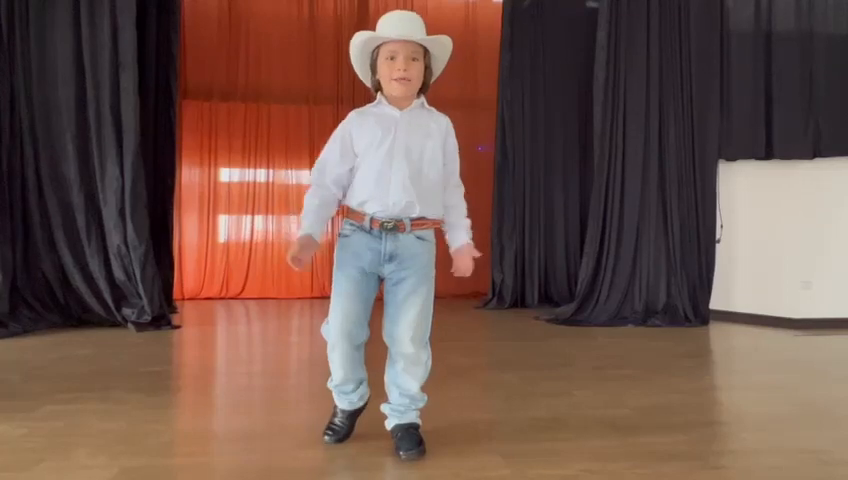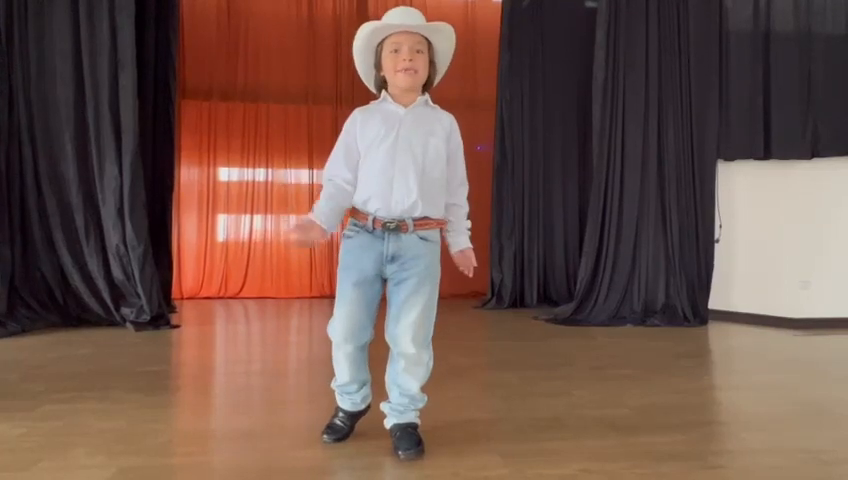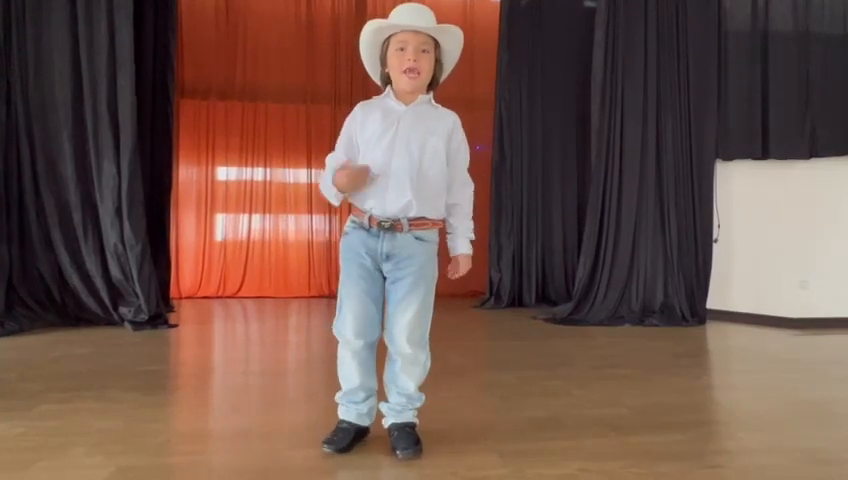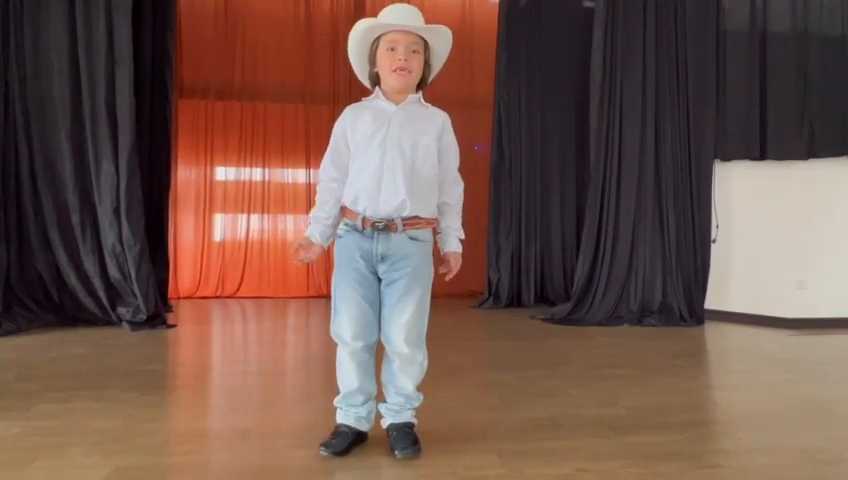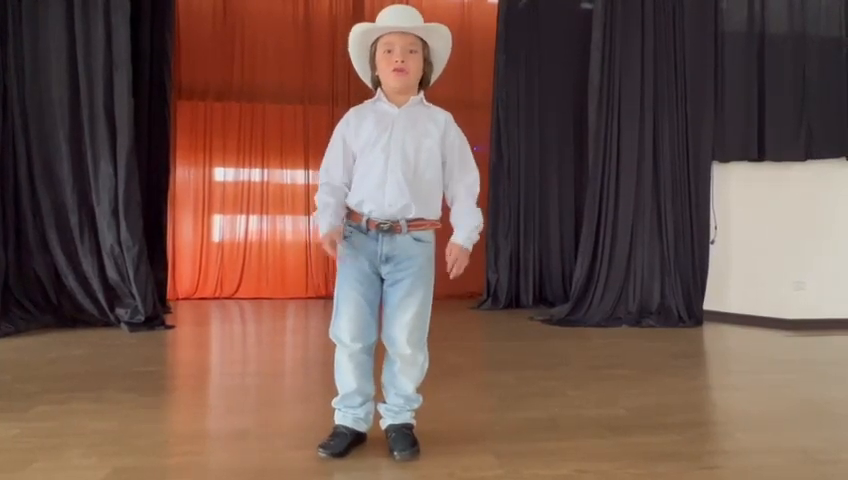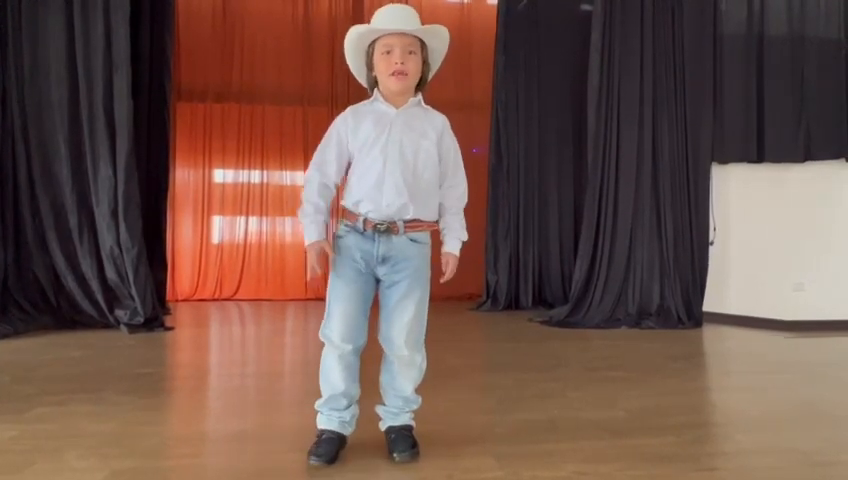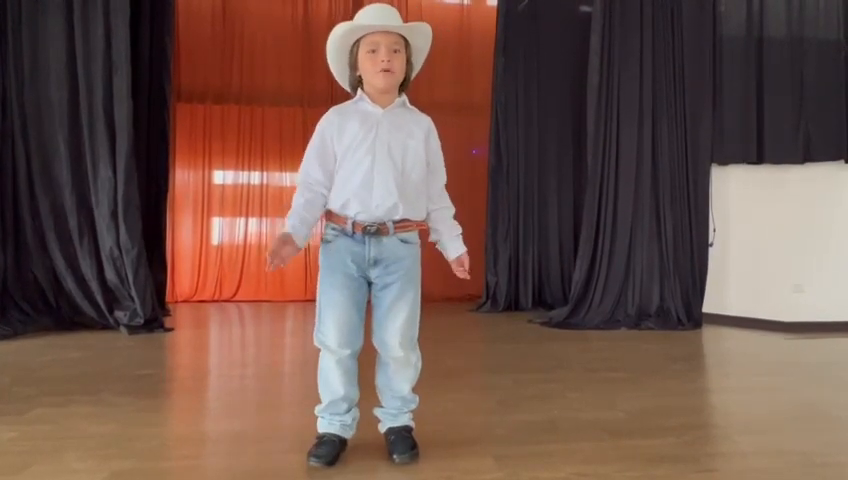
dt=0.5s
person 1, frame 1
left shoulder: (439, 125)
right shoulder: (357, 122)
left elbow: (450, 190)
right elbow: (327, 181)
left wrist: (459, 241)
right wrist: (308, 233)
left hip: (415, 243)
right hip: (358, 237)
left knee: (410, 339)
right knee: (342, 330)
left ankle: (404, 419)
right ankle: (350, 401)
person 1, frame 2
left shoulder: (444, 123)
right shoulder: (362, 120)
left elbow: (455, 190)
right elbow: (339, 181)
left wrist: (460, 241)
right wrist: (320, 222)
left hip: (419, 243)
right hip: (363, 237)
left knee: (411, 339)
right knee: (347, 330)
left ankle: (403, 418)
right ankle: (352, 403)
person 1, frame 3
left shoulder: (446, 123)
right shoulder: (363, 115)
left elbow: (459, 190)
right elbow: (336, 166)
left wrist: (462, 244)
right wrist: (338, 179)
left hip: (416, 242)
right hip: (361, 235)
left knee: (408, 338)
right knee: (354, 332)
left ankle: (402, 419)
right ankle: (355, 416)
person 1, frame 4
left shoulder: (437, 122)
right shoulder: (353, 117)
left elbow: (450, 187)
right elbow: (332, 181)
left wrist: (450, 242)
right wrist: (317, 234)
left hip: (411, 242)
right hip: (355, 238)
left knee: (405, 339)
right knee: (352, 335)
left ankle: (400, 420)
right ankle: (353, 420)
person 1, frame 5
left shoulder: (440, 123)
right shoulder: (356, 119)
left elbow: (463, 185)
right elbow: (332, 182)
left wrist: (462, 237)
right wrist: (329, 225)
left hip: (414, 243)
right hip: (360, 240)
left knee: (406, 340)
right knee: (351, 336)
left ankle: (399, 420)
right ankle: (351, 421)
person 1, frame 6
left shoulder: (436, 124)
right shoulder: (352, 120)
left elbow: (452, 189)
right elbow: (320, 179)
left wrist: (451, 242)
right wrist: (314, 233)
left hip: (410, 244)
right hip: (354, 239)
left knee: (405, 341)
right knee: (341, 335)
left ankle: (399, 422)
right ankle: (334, 425)
person 1, frame 7
left shoulder: (421, 125)
right shoulder: (336, 120)
left elbow: (435, 193)
right elbow: (313, 186)
left wrist: (453, 246)
right wrist: (293, 234)
left hip: (400, 246)
right hip: (342, 242)
left knee: (399, 343)
right knee: (336, 340)
left ankle: (397, 424)
right ankle: (335, 427)
